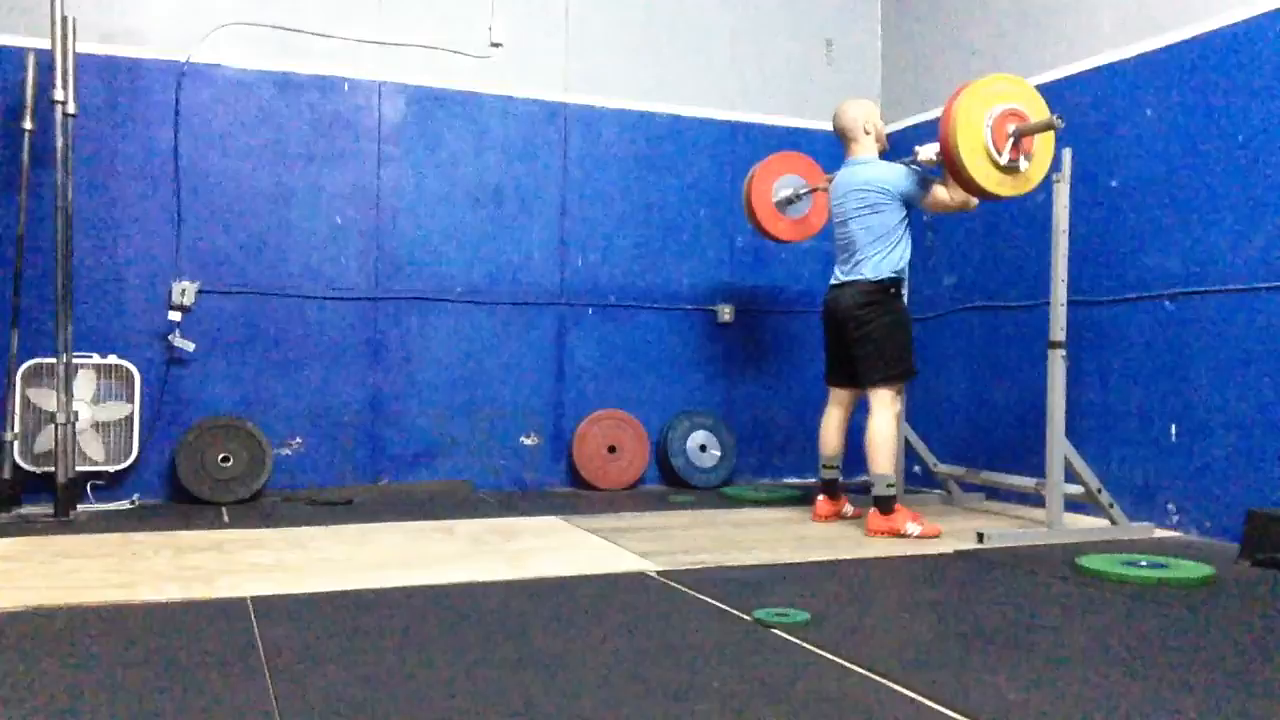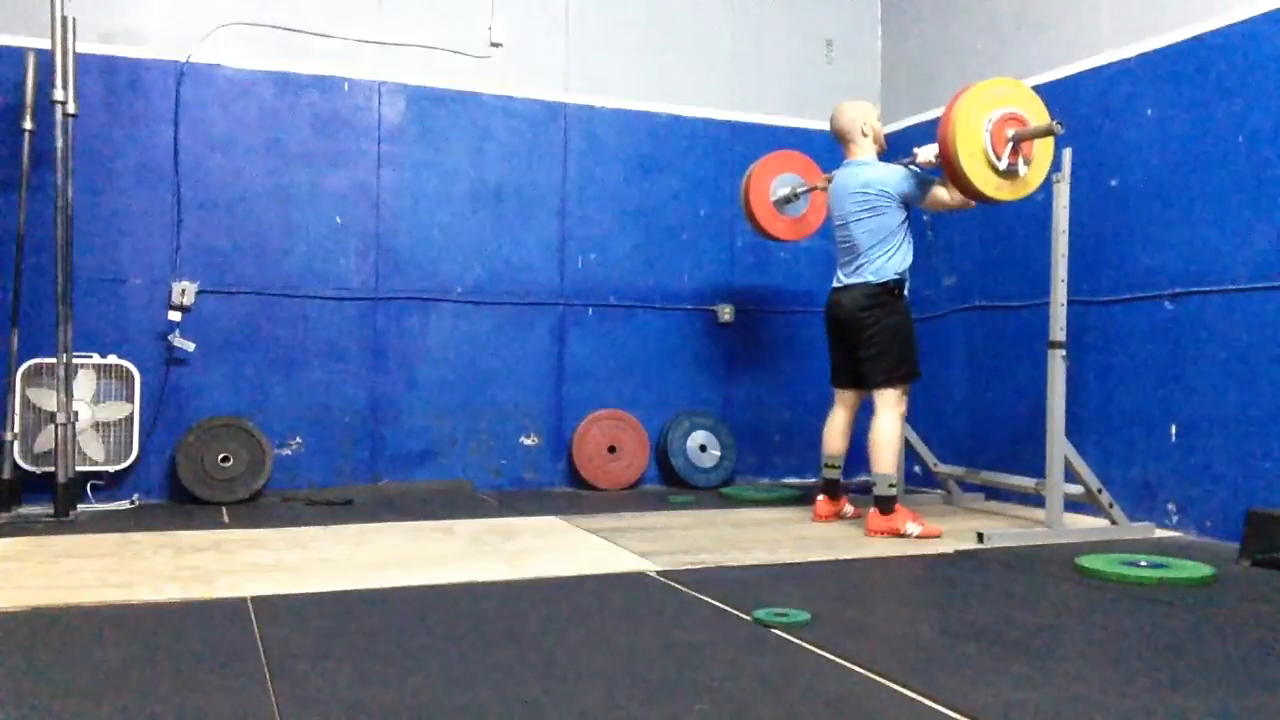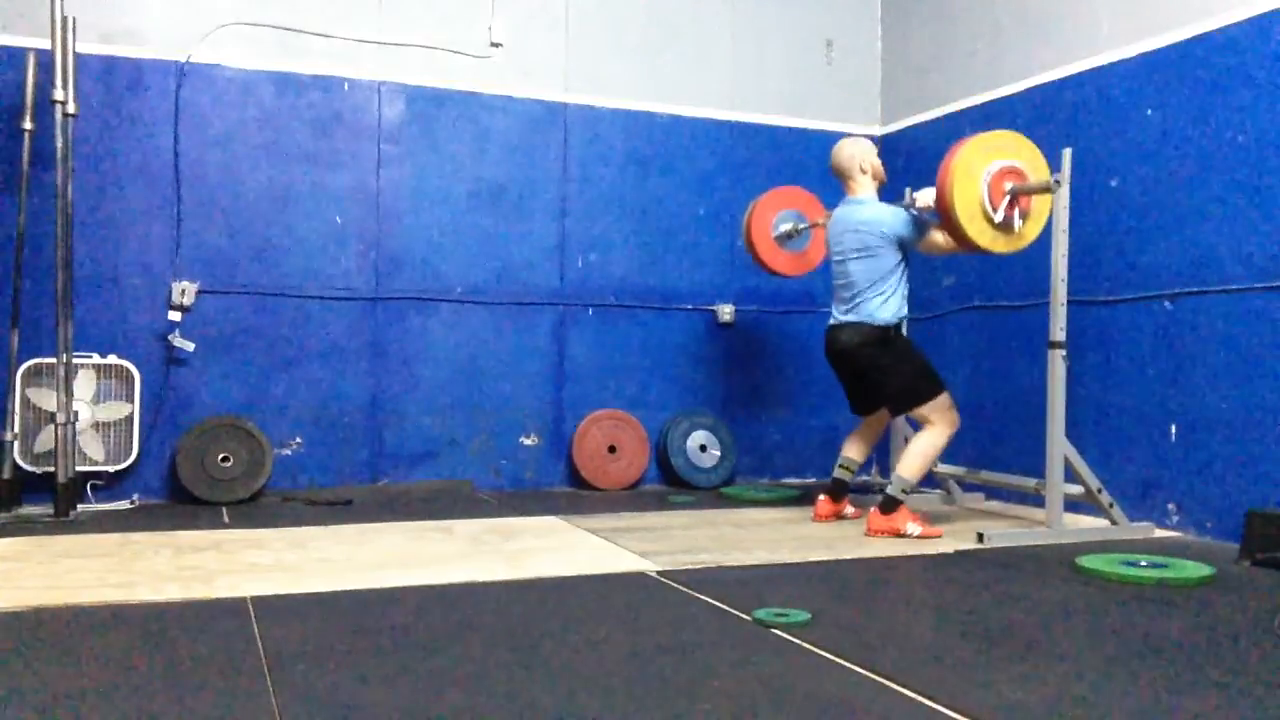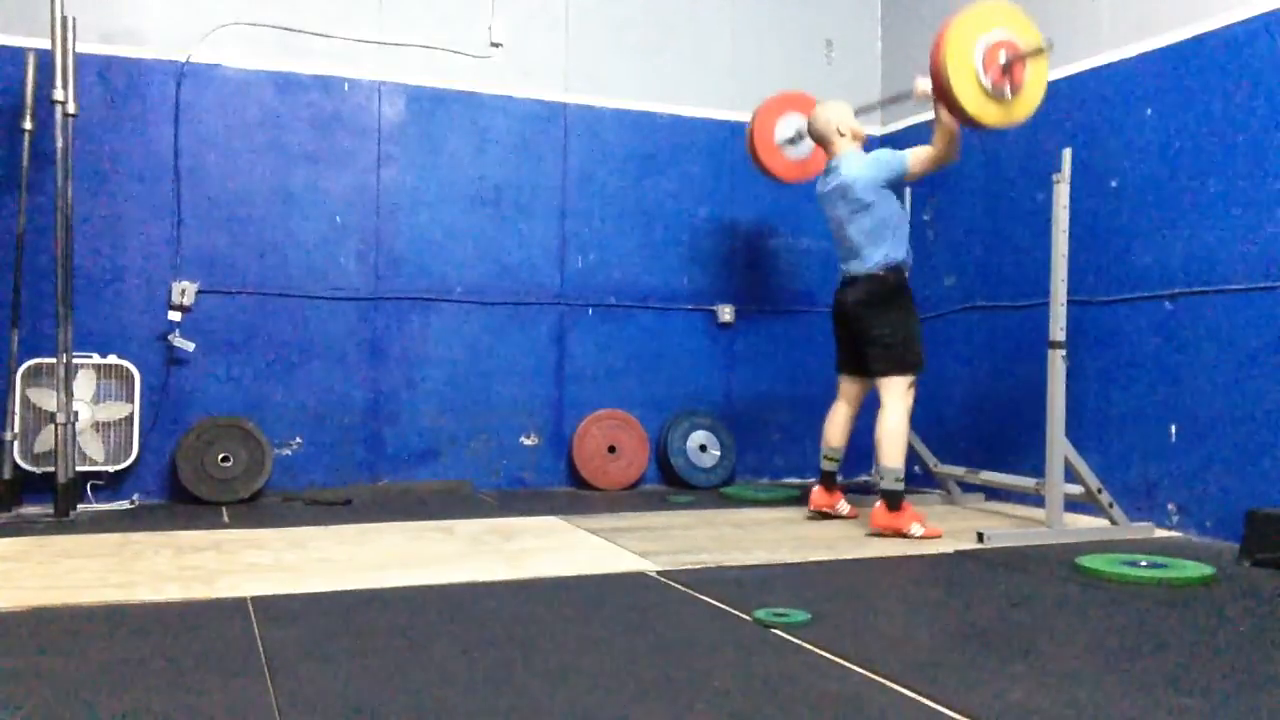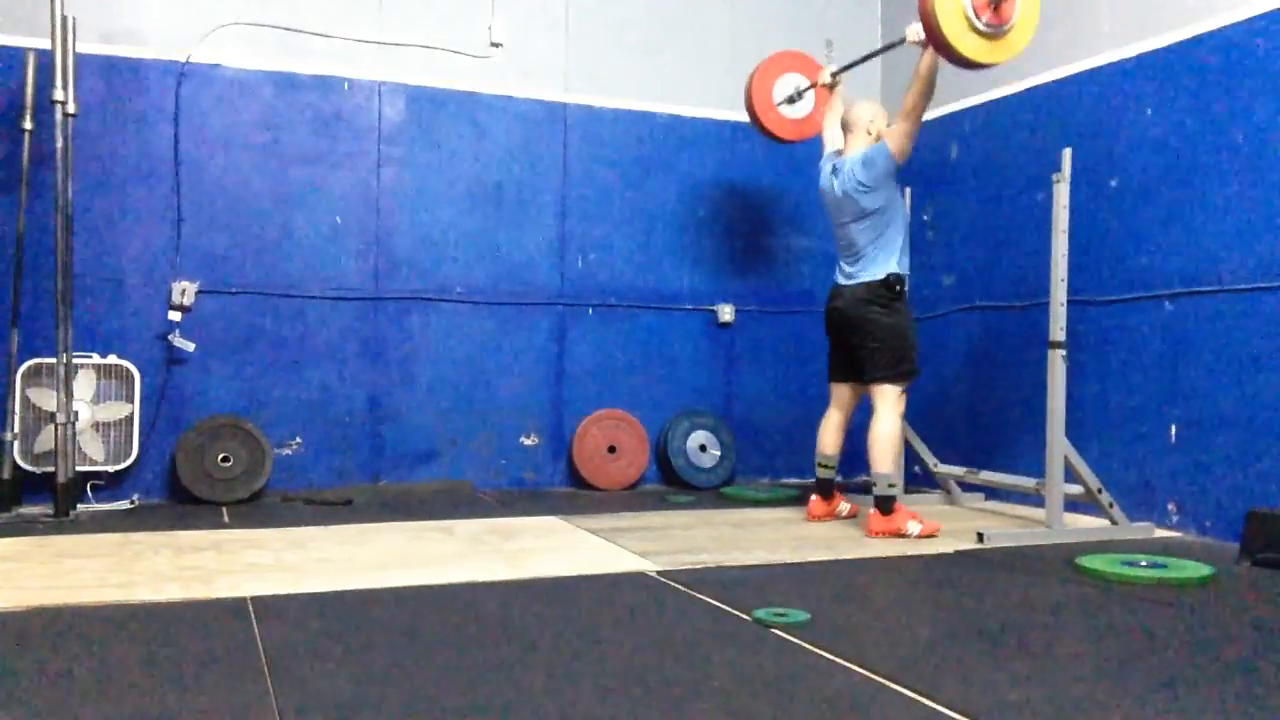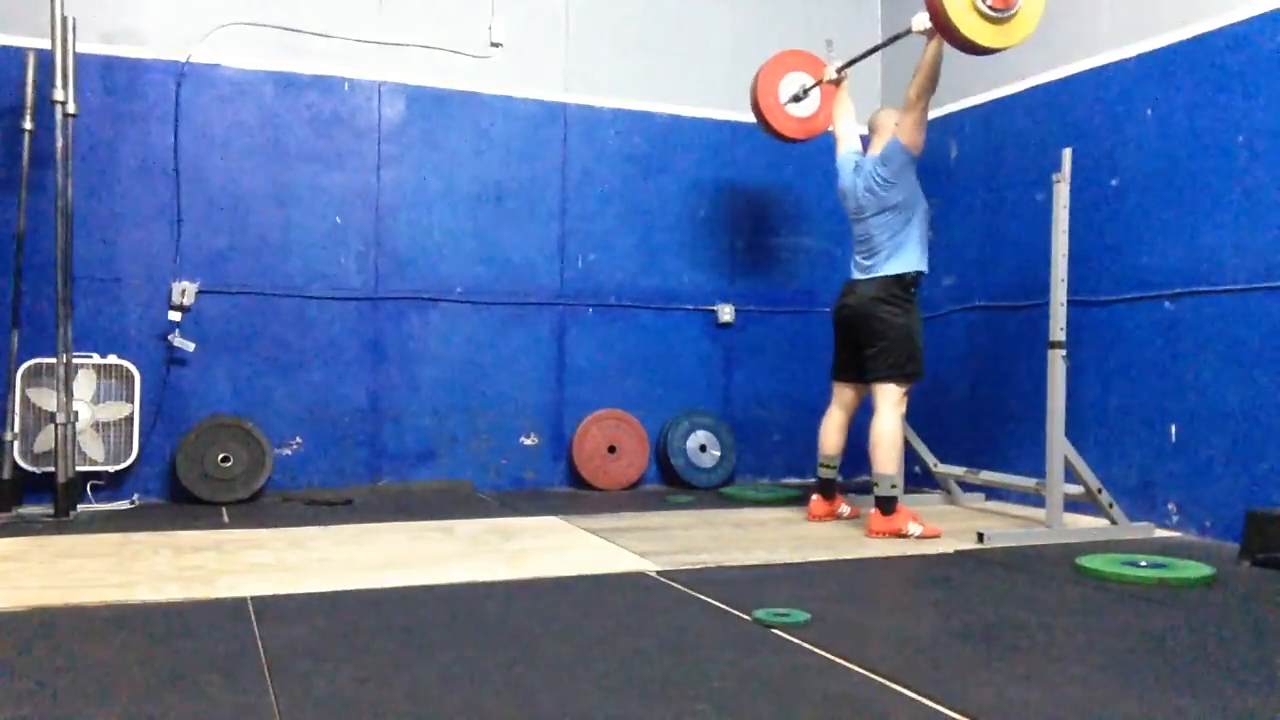
dt=0.4s
person 1, frame 1
left shoulder: (839, 182)
right shoulder: (891, 174)
right elbow: (961, 200)
left hip: (840, 297)
right hip: (875, 298)
left knee: (839, 402)
right knee: (885, 402)
left ankle: (829, 497)
right ankle: (885, 511)
person 1, frame 2
left shoulder: (838, 184)
right shoulder: (892, 176)
right elbow: (960, 200)
right wrist: (944, 161)
left hip: (842, 301)
right hip: (877, 301)
left knee: (845, 405)
right knee: (891, 406)
left ankle: (829, 497)
right ankle: (886, 511)
person 1, frame 3
left shoulder: (837, 220)
right shoulder: (888, 217)
right elbow: (951, 243)
right wrist: (935, 207)
left hip: (840, 338)
right hip: (875, 336)
left knee: (874, 420)
right knee: (942, 419)
left ankle: (832, 498)
right ankle: (889, 511)
person 1, frame 4
left shoulder: (827, 180)
right shoulder: (868, 167)
right elbow: (943, 152)
left wrist: (825, 130)
right wrist: (943, 101)
left hip: (851, 294)
right hip: (884, 293)
left knee: (847, 396)
right knee: (897, 397)
left ankle: (825, 492)
right ankle: (891, 510)
person 1, frame 5
left shoulder: (830, 170)
right shoulder: (872, 165)
left elbow: (832, 127)
right elbow: (913, 109)
left wrist: (832, 90)
right wrist: (929, 49)
left hip: (843, 299)
right hip: (877, 298)
left knee: (841, 403)
right knee: (889, 402)
left ankle: (824, 498)
right ankle: (886, 513)
person 1, frame 6
left shoulder: (850, 169)
right shoulder: (892, 164)
left elbow: (844, 125)
right elbow: (917, 99)
left wrist: (838, 86)
right wrist: (935, 38)
left hip: (854, 296)
right hip: (888, 297)
left knee: (843, 401)
right knee: (891, 401)
left ankle: (825, 497)
right ankle: (887, 513)
